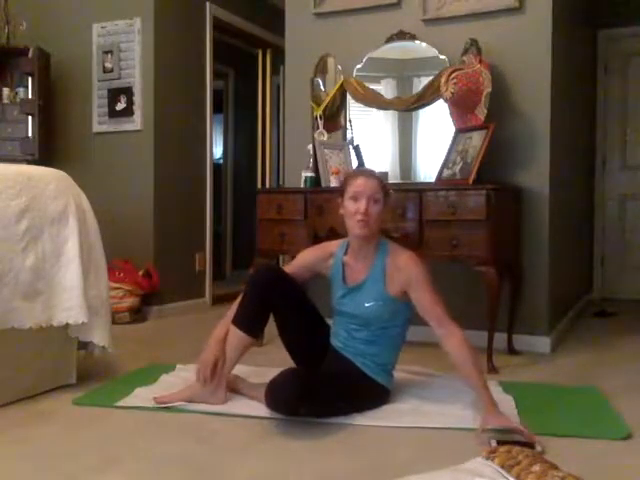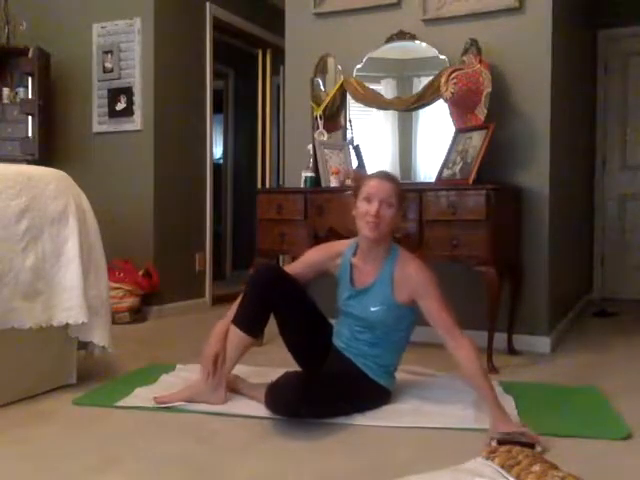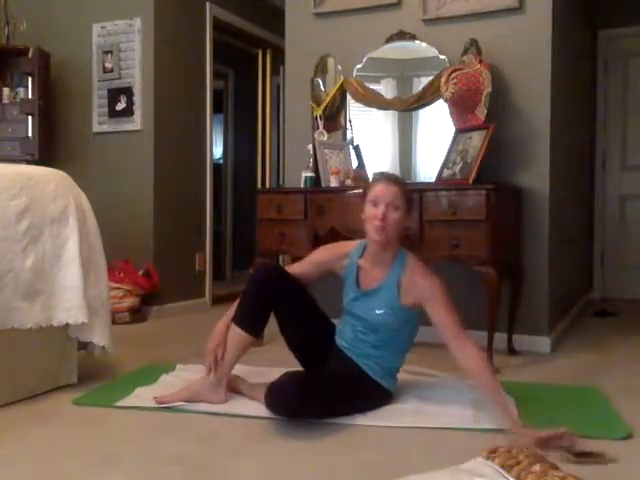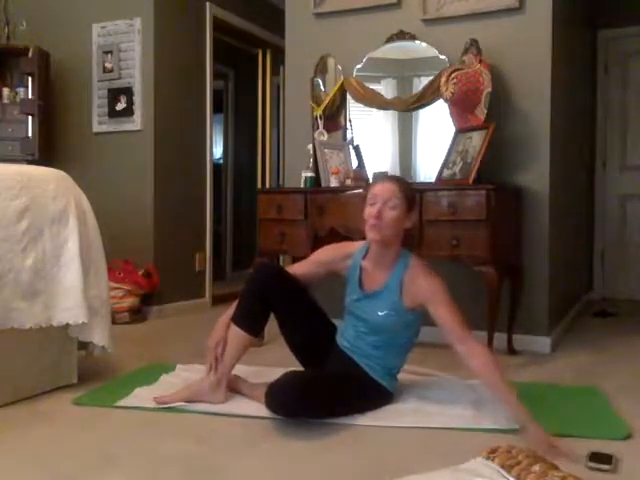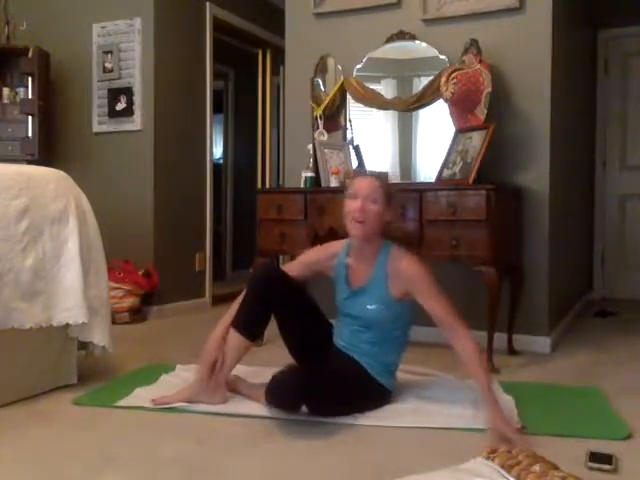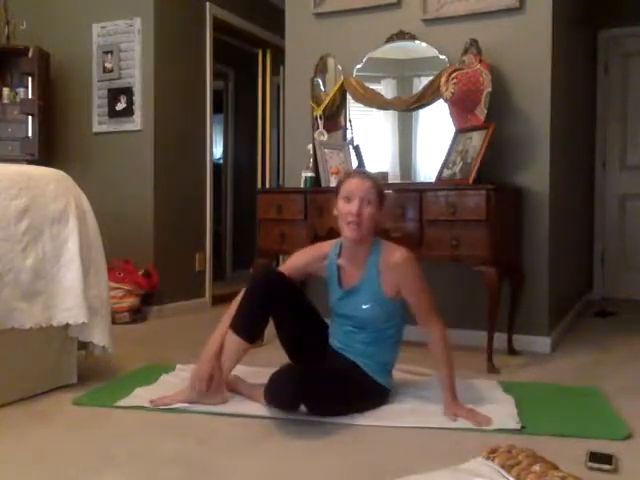
dt=0.4s
person 1, frame 1
left shoulder: (402, 264)
right shoulder: (327, 255)
left elbow: (448, 331)
right elbow: (257, 289)
left wrist: (489, 406)
right wrist: (218, 337)
left hip: (365, 380)
right hip: (328, 352)
left knee: (289, 391)
right knee: (267, 276)
left ankle: (236, 385)
right ankle: (214, 383)
person 1, frame 2
left shoulder: (410, 272)
right shoulder: (334, 254)
left elbow: (456, 340)
right elbow: (264, 287)
left wrist: (498, 414)
right wrist: (222, 328)
left hip: (365, 381)
right hip: (329, 351)
left knee: (289, 395)
right knee: (267, 275)
left ankle: (236, 385)
right ankle: (214, 382)
person 1, frame 3
left shoulder: (417, 279)
right shoulder: (341, 255)
left elbow: (463, 348)
right elbow: (270, 285)
left wrist: (514, 423)
right wrist: (225, 322)
left hip: (367, 382)
right hip: (331, 350)
left knee: (289, 394)
right knee: (268, 275)
left ankle: (239, 386)
right ankle: (215, 381)
person 1, frame 4
left shoulder: (420, 281)
right shoulder: (345, 255)
left elbow: (469, 347)
right elbow: (276, 283)
left wrist: (527, 423)
right wrist: (227, 318)
left hip: (367, 381)
right hip: (332, 350)
left knee: (288, 395)
right knee: (266, 275)
left ankle: (239, 385)
right ankle: (216, 381)
person 1, frame 5
left shoulder: (403, 268)
right shoulder: (330, 255)
left elbow: (458, 333)
right elbow: (262, 288)
left wrist: (493, 408)
right wrist: (219, 333)
left hip: (367, 381)
right hip: (331, 351)
left knee: (288, 388)
right knee: (267, 277)
left ankle: (235, 385)
right ankle: (212, 383)
person 1, frame 6
left shoulder: (396, 262)
right shoulder: (321, 256)
left elbow: (434, 328)
right elbow: (251, 294)
left wrist: (450, 398)
right wrist: (211, 351)
left hip: (365, 380)
right hip: (327, 352)
left knee: (285, 388)
right knee: (266, 279)
left ankle: (234, 386)
right ankle: (212, 384)
